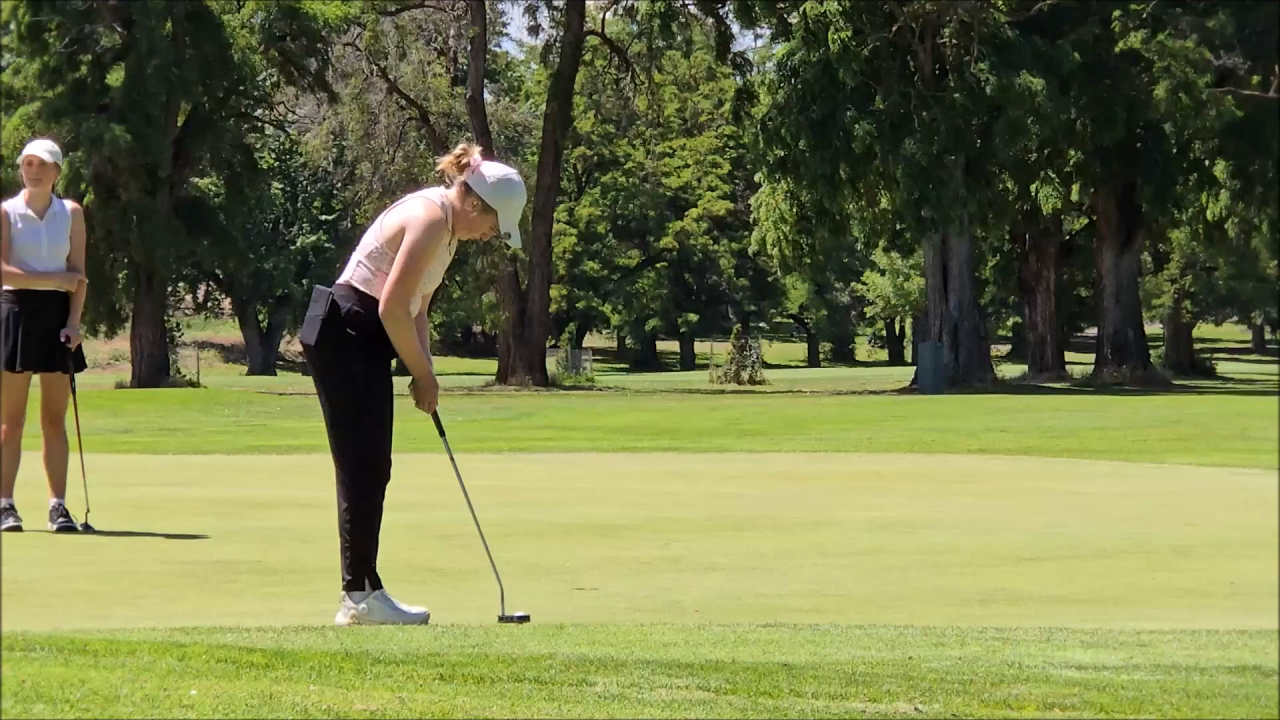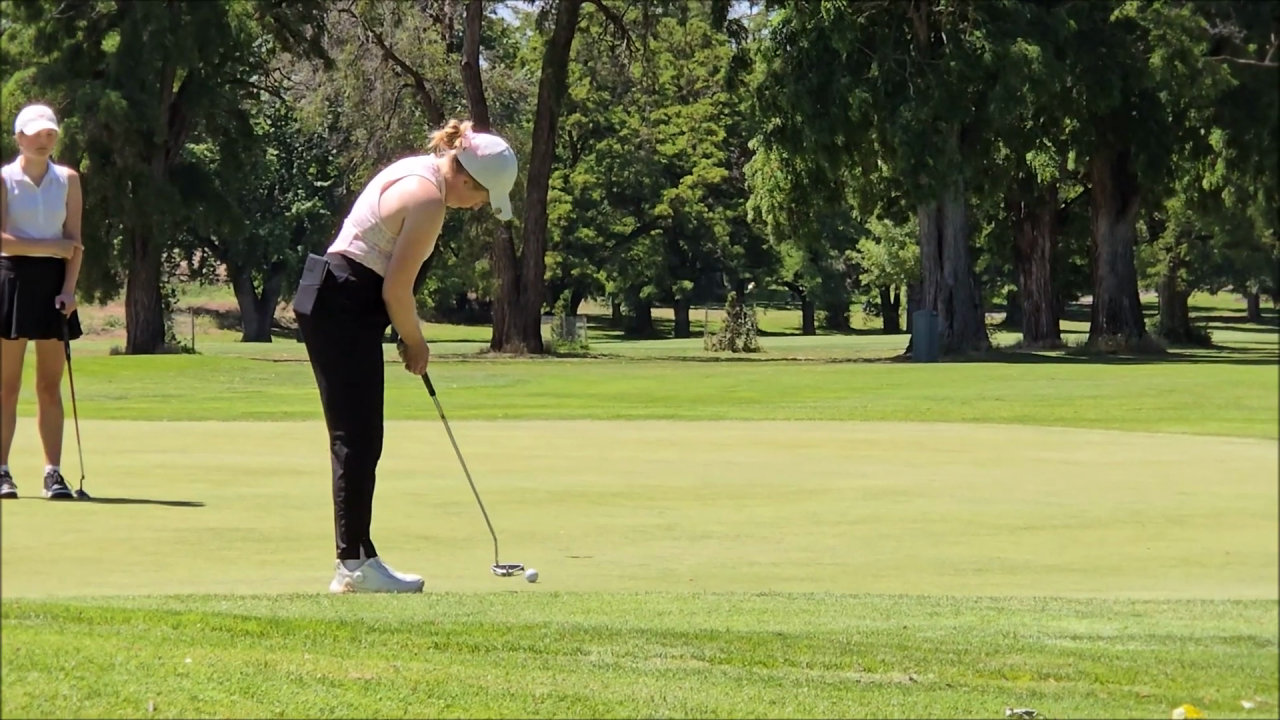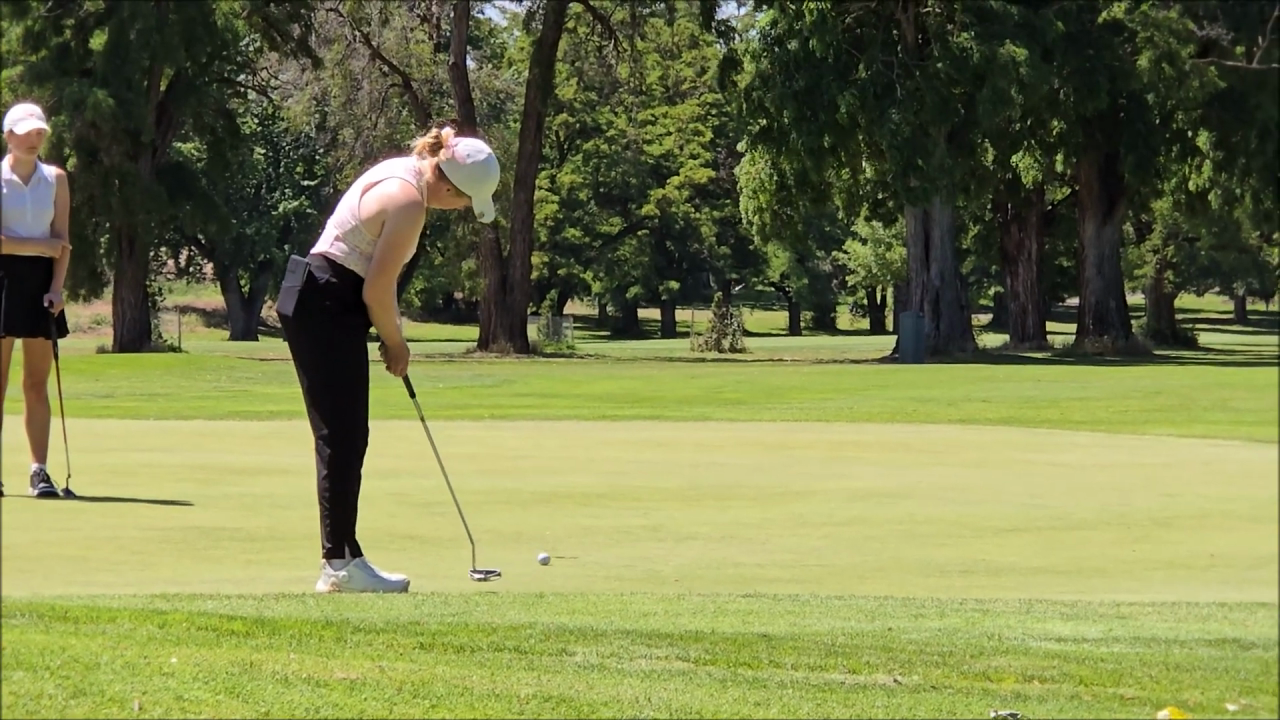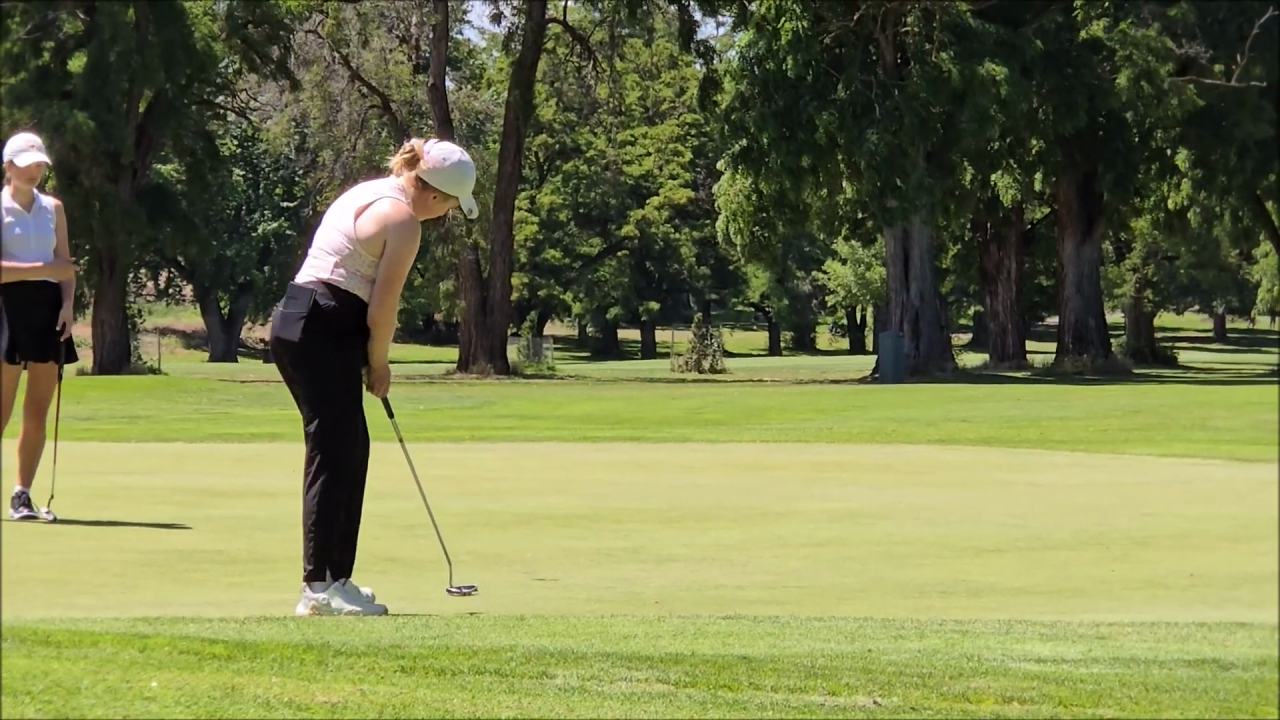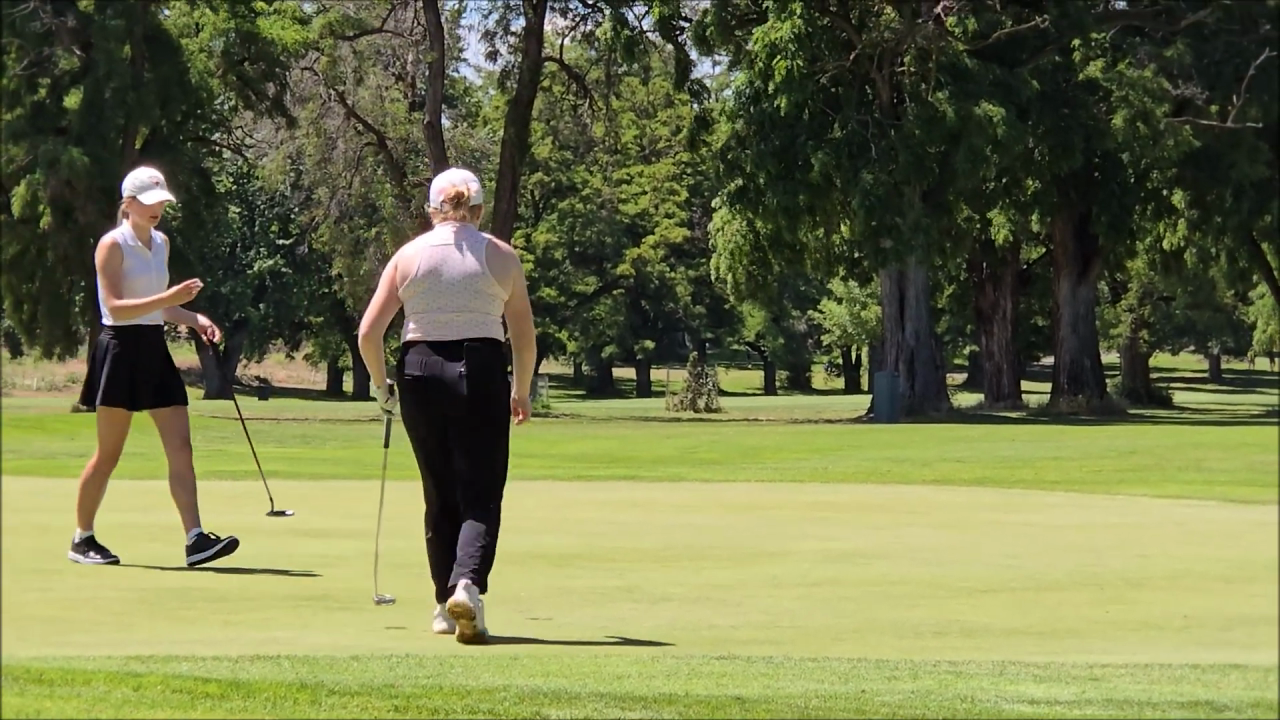
dt=1s
person 1, frame 1
left shoulder: (446, 226)
right shoulder: (430, 218)
left elbow: (415, 306)
right elbow: (392, 309)
left wrist: (424, 368)
right wrist: (422, 374)
left hip: (362, 341)
right hip: (346, 337)
left knee: (369, 471)
right knee: (363, 471)
left ankle: (360, 593)
right ankle: (361, 597)
person 1, frame 2
left shoulder: (420, 170)
right shoulder: (428, 198)
right elbow: (396, 289)
left wrist: (408, 334)
right wrist: (415, 342)
left hip: (336, 302)
right hip: (342, 307)
left knee: (357, 438)
right knee: (358, 439)
left ankle: (354, 561)
right ankle: (355, 564)
person 1, frame 3
left shoulder: (403, 171)
right shoulder: (408, 201)
right elbow: (376, 291)
left wrist: (389, 334)
right wrist: (395, 343)
left hip: (318, 303)
right hip: (326, 309)
left knee: (343, 437)
right knee: (343, 438)
left ankle: (341, 560)
right ankle: (340, 564)
person 1, frame 4
left shoulder: (370, 191)
right shoulder: (403, 219)
right elbow: (381, 310)
left wrist: (366, 358)
right wrist: (378, 363)
left hip: (296, 322)
right hip: (322, 331)
left knee: (347, 455)
right knee: (336, 460)
left ankle: (334, 579)
right ankle: (321, 586)
person 1, frame 5
left shoulder: (409, 254)
right shoulder: (502, 255)
left elbow: (368, 332)
right elbow: (524, 337)
left wrist: (380, 383)
right wrist: (521, 390)
left hip: (420, 374)
right hip: (479, 376)
left knee: (441, 498)
right knee: (480, 500)
left ankle: (446, 607)
right ankle: (466, 589)
person 2, frame 1
left shoulder: (72, 212)
left elbow: (78, 274)
left wrist: (74, 321)
right wrist: (55, 278)
left hip: (57, 314)
left knee: (55, 419)
left ankle: (58, 507)
person 2, frame 2
left shoulder: (68, 179)
left elbow: (74, 240)
left wrist: (69, 288)
right wrist: (50, 246)
left hip: (53, 280)
left knee: (50, 386)
left ankle: (53, 473)
person 2, frame 3
left shoulder: (55, 178)
left elbow: (62, 239)
left wrist: (57, 286)
right wrist: (38, 246)
left hip: (40, 279)
left knee: (37, 385)
left ankle: (39, 471)
person 2, frame 4
left shoulder: (53, 208)
left elbow: (65, 268)
left wrist: (68, 305)
right wrist: (46, 268)
left hip: (47, 308)
left knee: (38, 412)
person 2, frame 5
left shoulder: (161, 242)
right shoulder: (112, 244)
right elbow: (116, 308)
left wrist: (196, 319)
right wrist: (168, 296)
left hip: (155, 350)
right hip: (121, 350)
left knee: (181, 450)
right knee: (109, 455)
left ankle: (195, 539)
right ankle: (82, 538)
